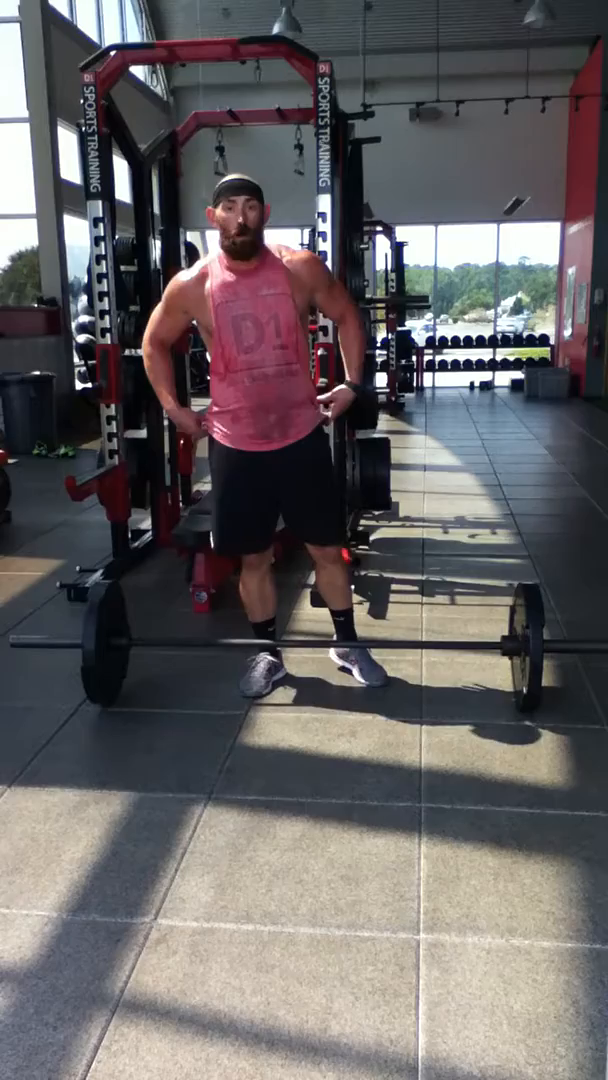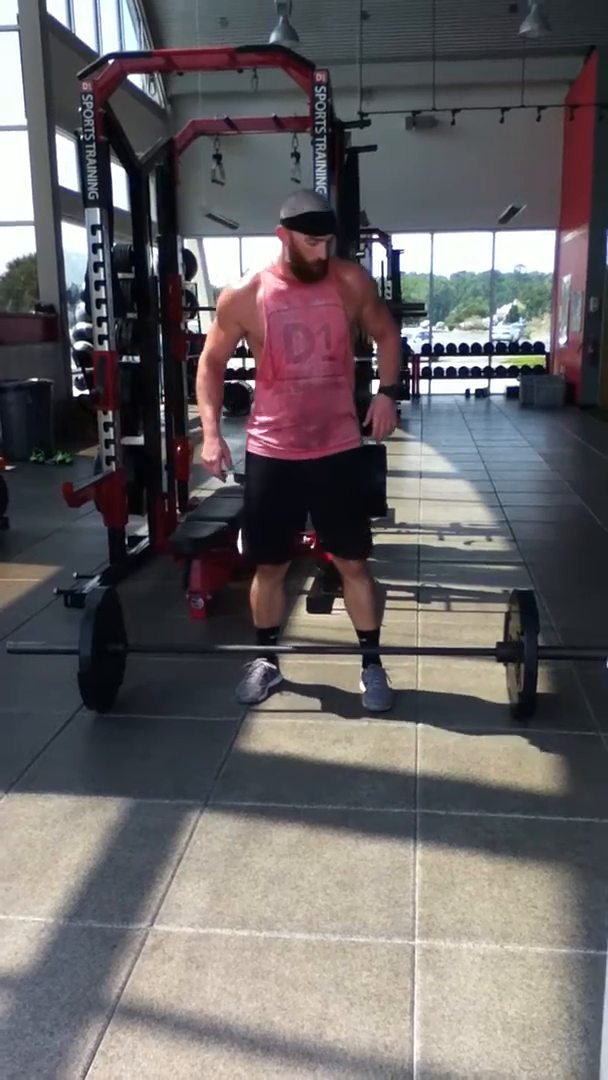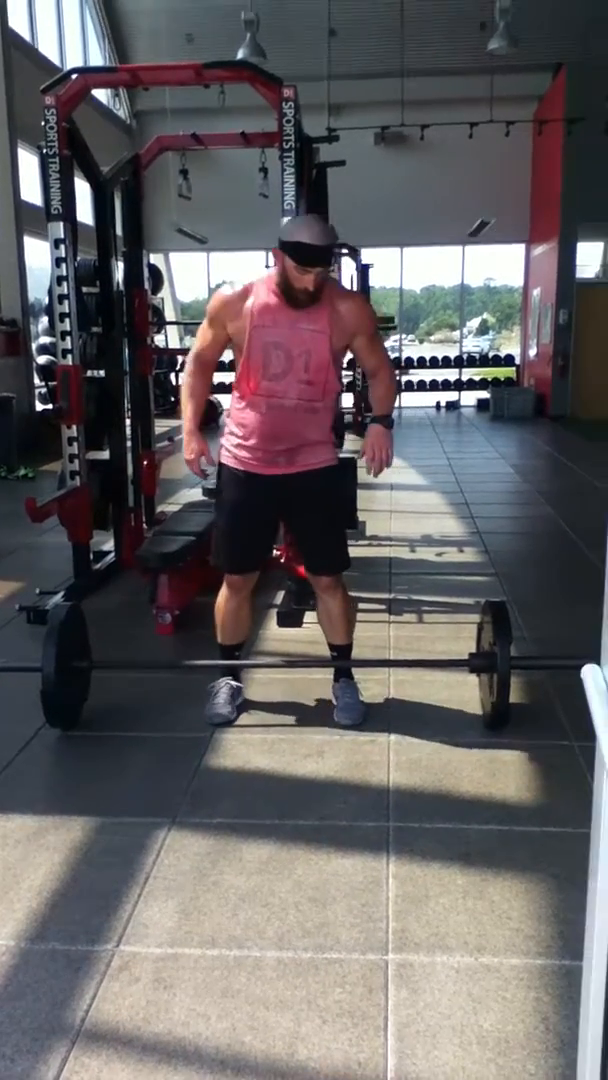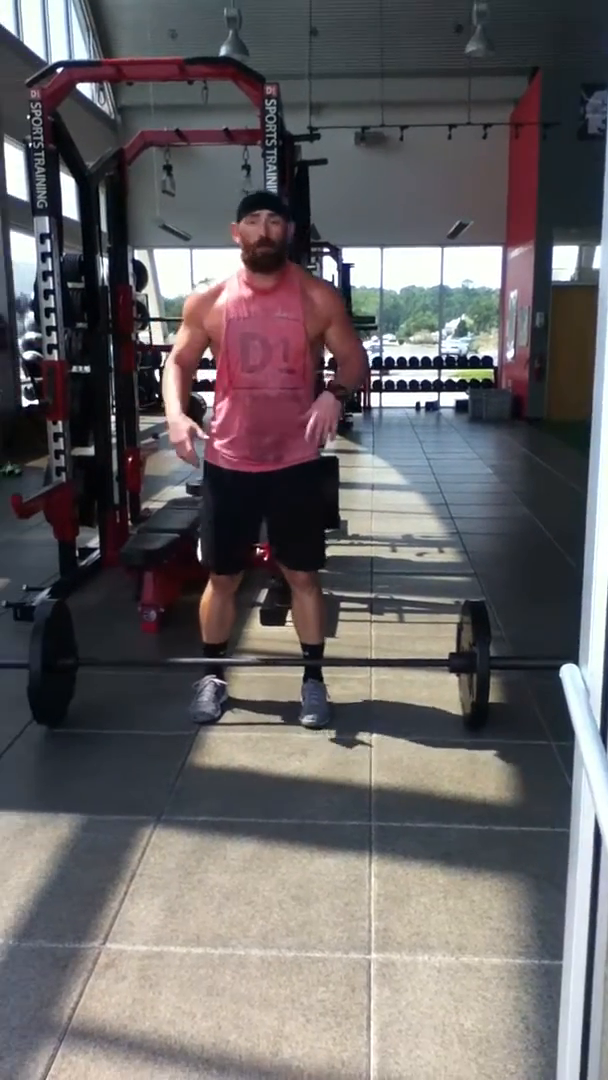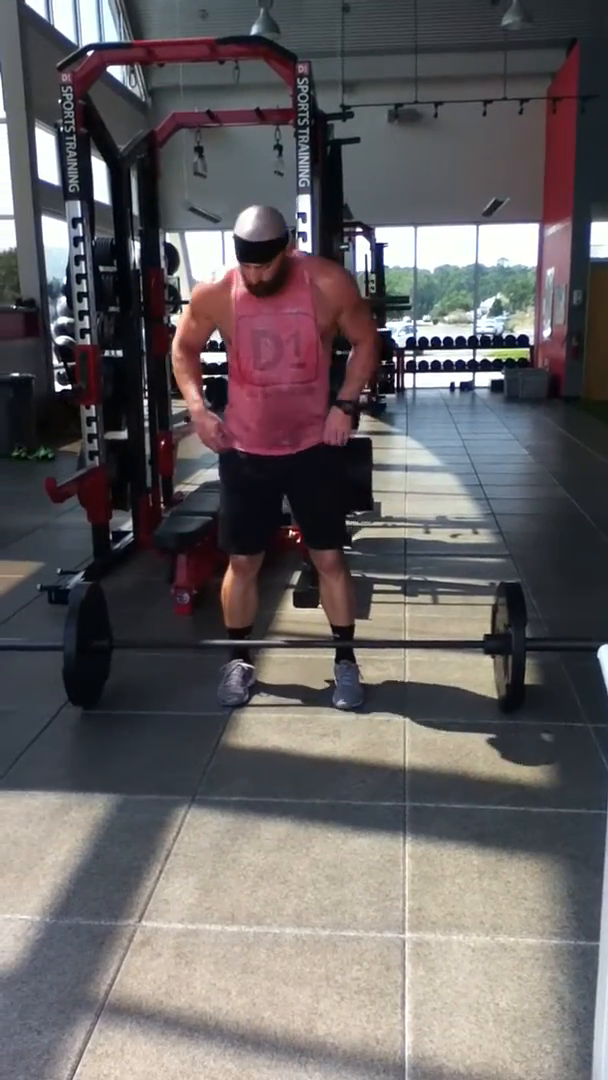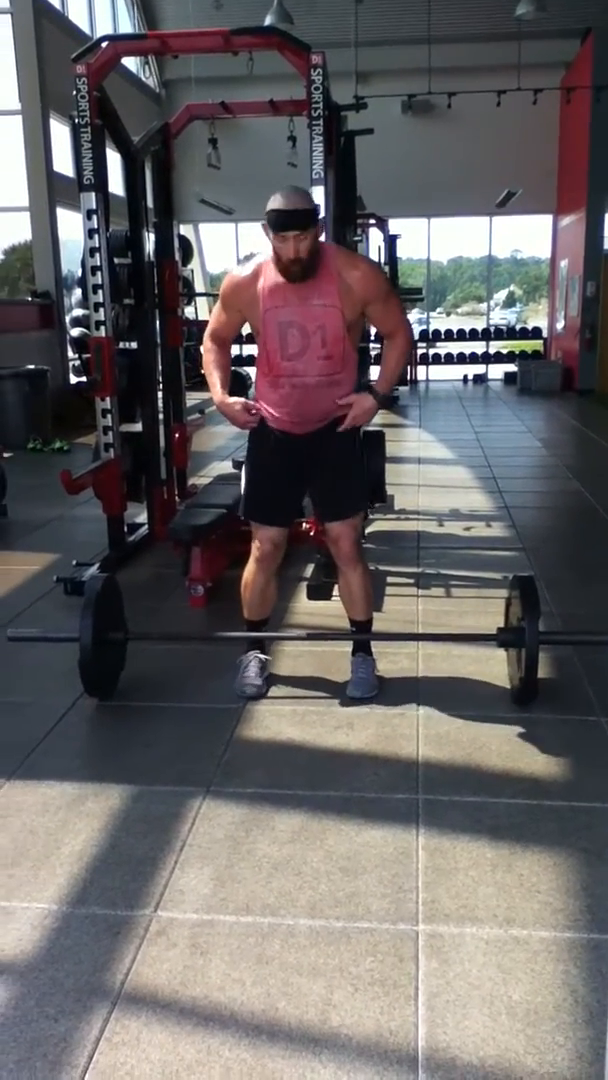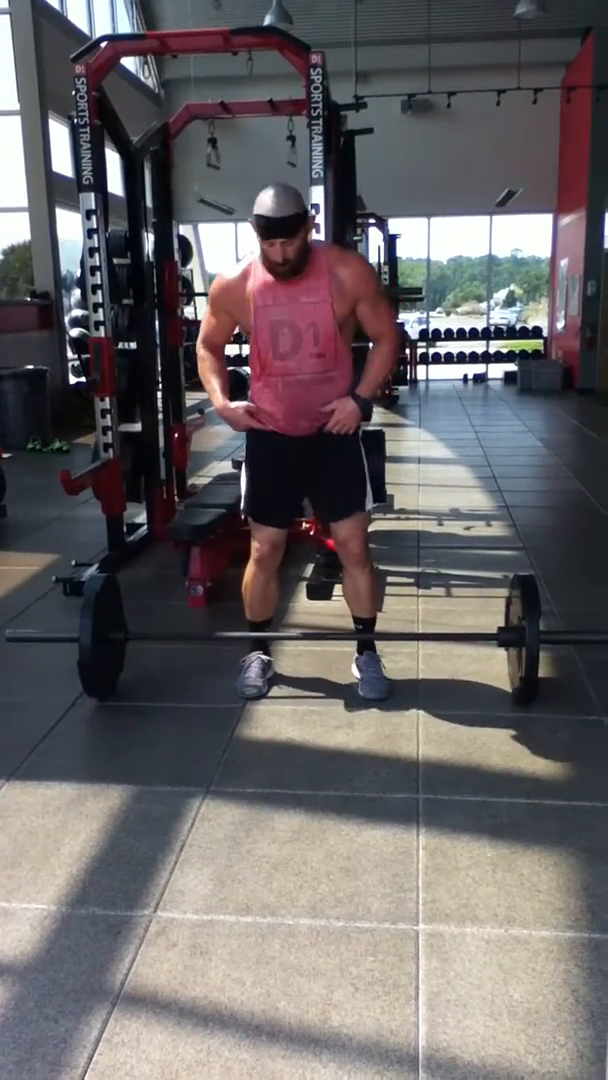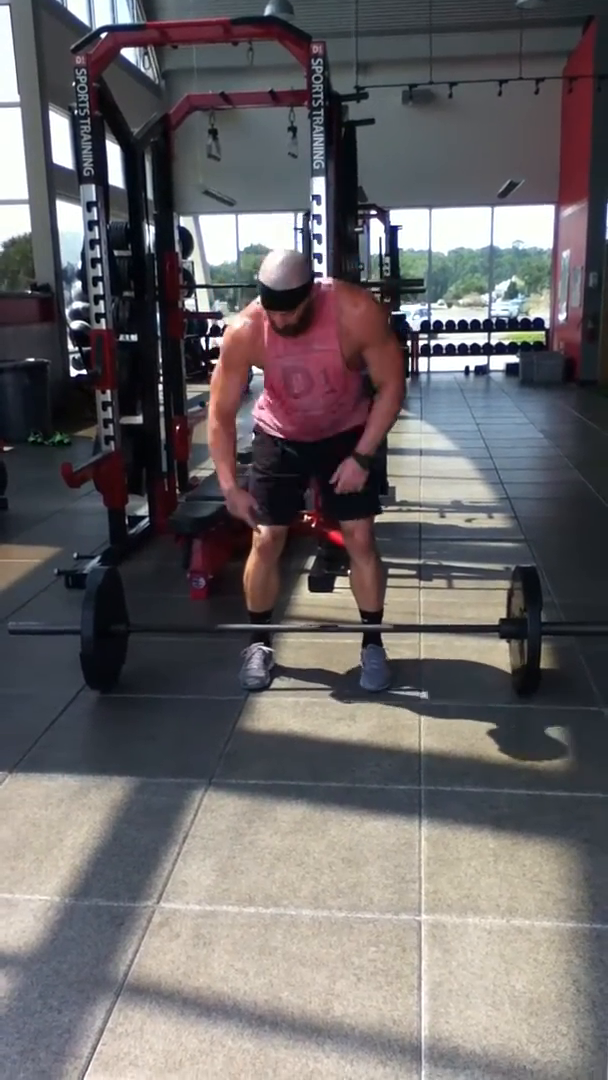
dt=0.7s
person 1, frame 1
left shoulder: (302, 268)
right shoulder: (190, 286)
left elbow: (347, 317)
right elbow: (155, 344)
left wrist: (352, 382)
right wrist: (175, 407)
left hip: (301, 436)
right hip: (235, 445)
left knee: (327, 549)
right knee: (252, 557)
left ankle: (346, 643)
right ankle: (268, 652)
person 1, frame 2
left shoulder: (352, 282)
right shoulder: (242, 296)
left elbow: (386, 333)
right elbow: (211, 362)
left wrist: (387, 392)
right wrist: (210, 430)
left hip: (339, 450)
right hip: (271, 453)
left knee: (353, 564)
right knee: (269, 566)
left ankle: (371, 662)
right ankle: (266, 658)
person 1, frame 3
left shoulder: (349, 309)
right shoulder: (232, 303)
left elbow: (380, 370)
right elbow: (199, 362)
left wrist: (380, 422)
right wrist: (192, 430)
left hip: (313, 465)
right hip: (244, 465)
left knee: (328, 578)
right knee: (237, 577)
left ankle: (344, 677)
right ankle: (230, 674)
person 1, frame 4
left shoulder: (319, 297)
right shoulder: (207, 301)
left elbow: (353, 358)
right elbow: (178, 362)
left wrist: (335, 396)
right wrist: (177, 415)
left hip: (295, 462)
right hip: (228, 463)
left knee: (303, 576)
right knee: (222, 578)
left ankle: (312, 677)
right ankle: (213, 674)
person 1, frame 5
left shoulder: (329, 283)
right shoulder: (212, 294)
left elbow: (365, 340)
right elbow: (184, 349)
left wrist: (347, 404)
right wrist: (197, 408)
left hip: (312, 444)
right hip: (245, 447)
left knee: (329, 557)
right knee: (242, 560)
left ankle: (346, 658)
right ankle: (239, 657)
person 1, frame 6
left shoulder: (358, 276)
right shoulder: (242, 284)
left elbow: (398, 333)
right elbow: (215, 339)
left wrist: (377, 394)
right wrist: (220, 394)
left hip: (335, 429)
right hip: (273, 432)
left knee: (346, 544)
right knee: (265, 548)
left ankle: (362, 652)
right ankle: (255, 650)
person 1, frame 7
left shoulder: (349, 273)
right shoulder: (232, 285)
left elbow: (387, 338)
right elbow: (209, 346)
left wrist: (362, 398)
right wrist: (220, 400)
left hip: (334, 431)
right hip: (270, 435)
left knee: (353, 545)
right knee: (265, 550)
left ankle: (366, 651)
right ankle: (258, 651)
person 1, frame 8
left shoulder: (357, 312)
right shoulder: (244, 331)
left elbow: (392, 385)
right elbow: (220, 412)
left wrist: (363, 457)
right wrist: (229, 485)
left hip: (345, 435)
right hip: (279, 436)
left knee: (360, 539)
right knee: (265, 541)
left ankle: (372, 643)
right ankle: (259, 643)
